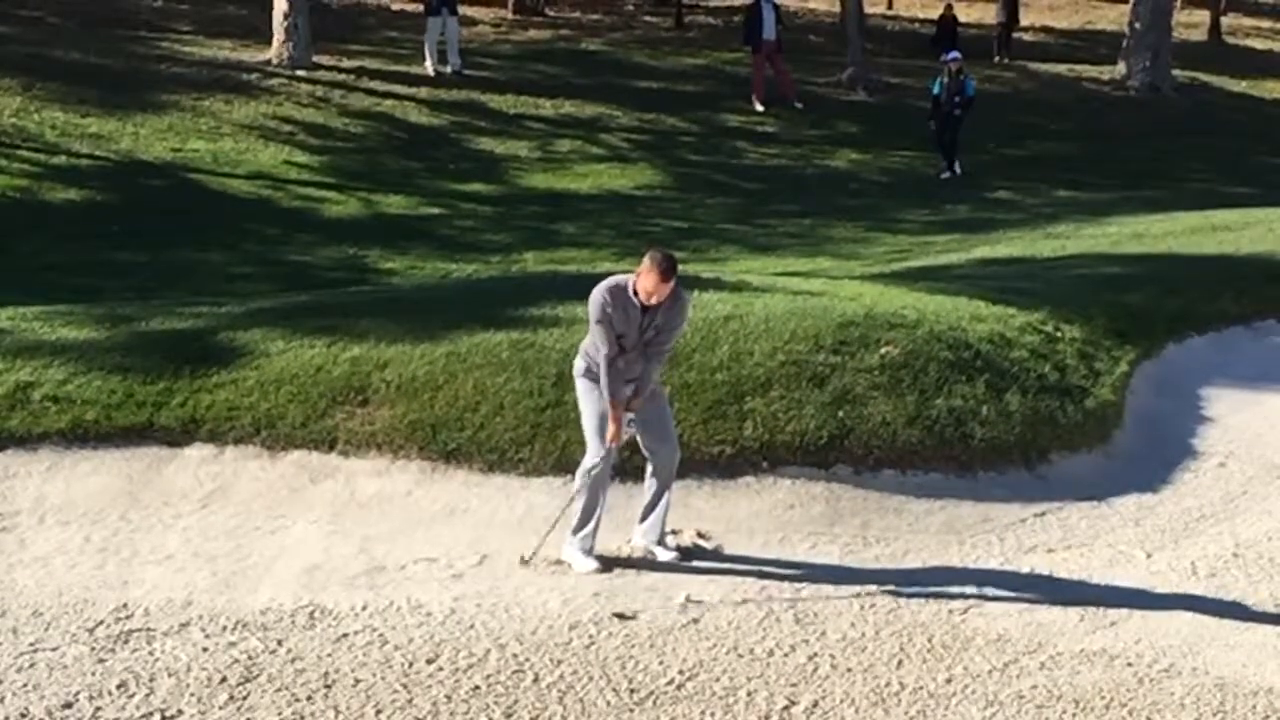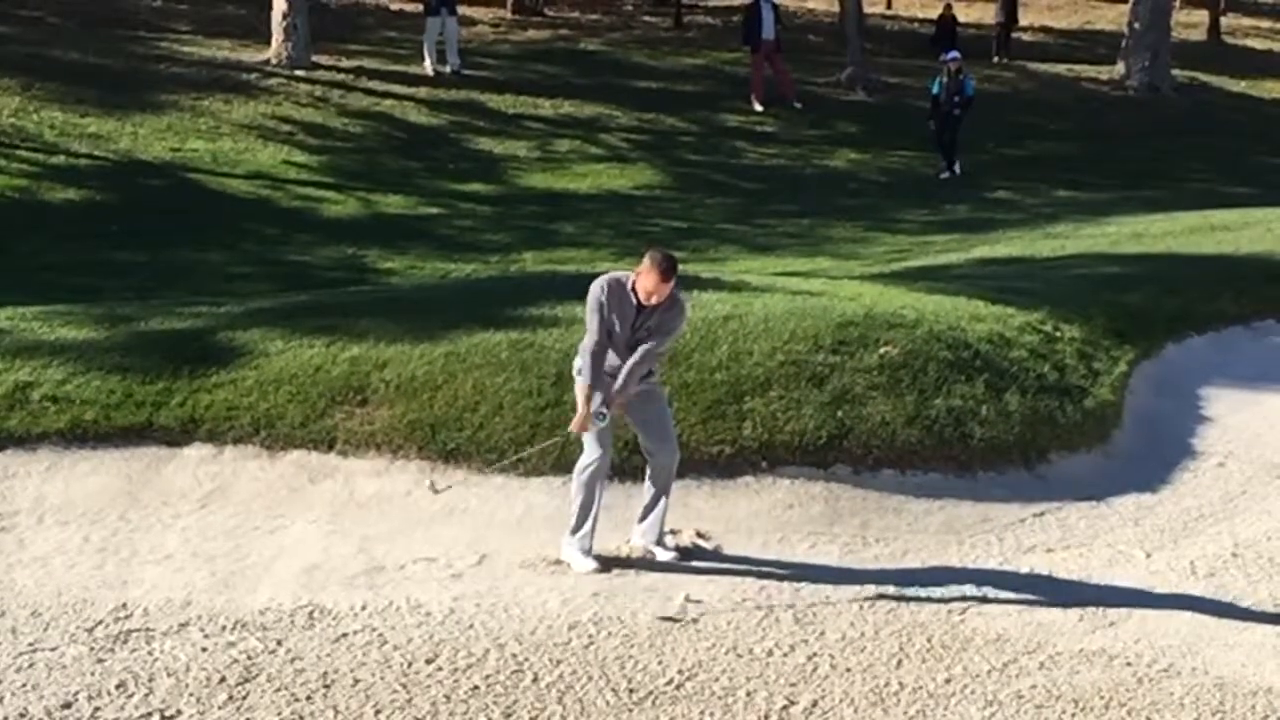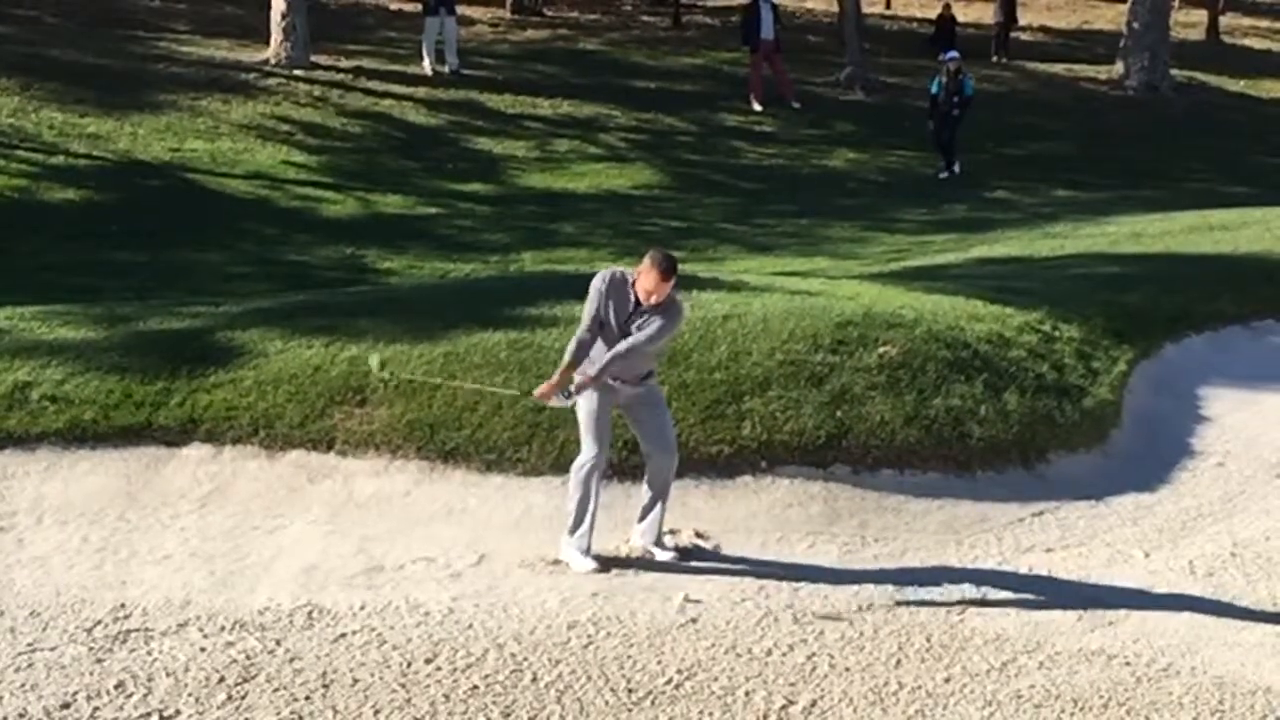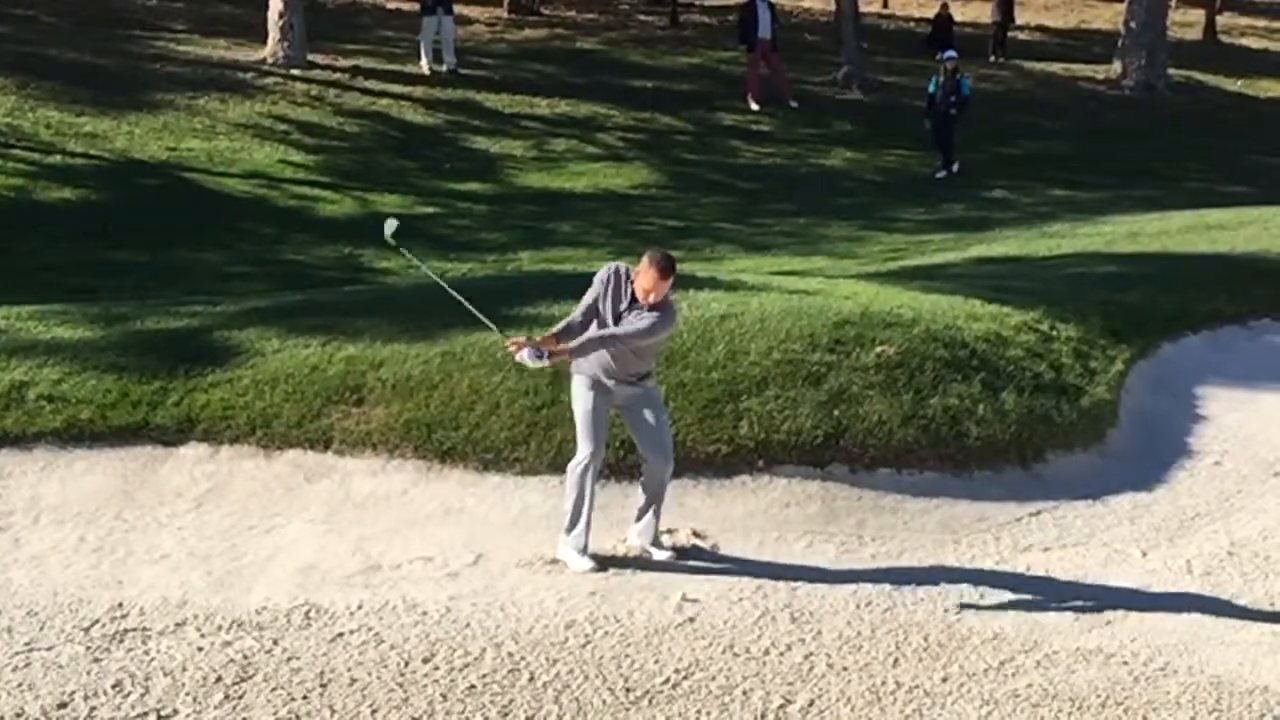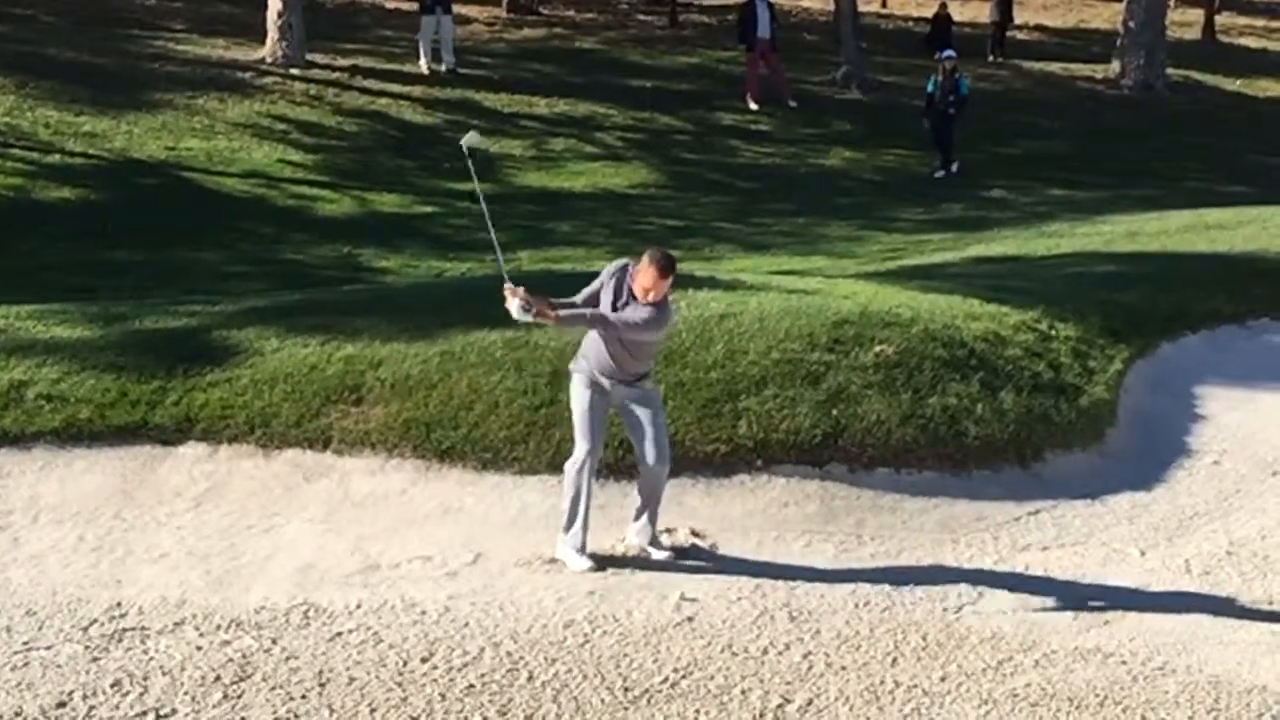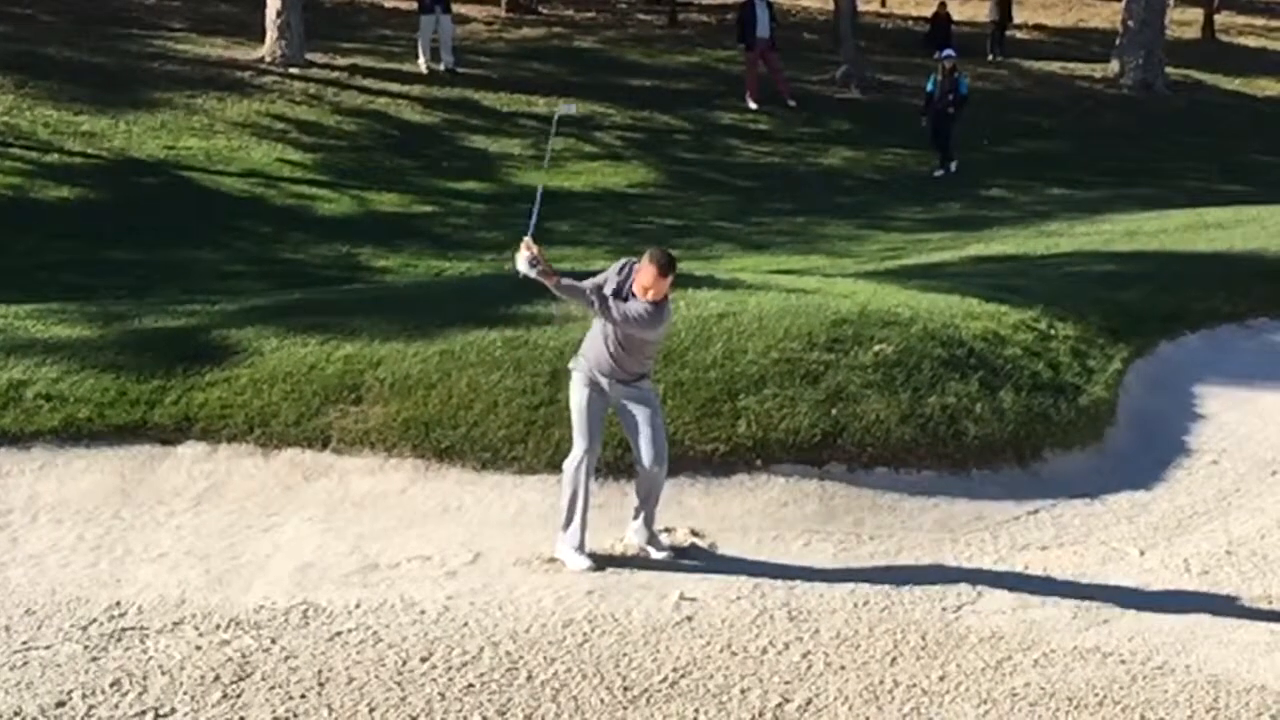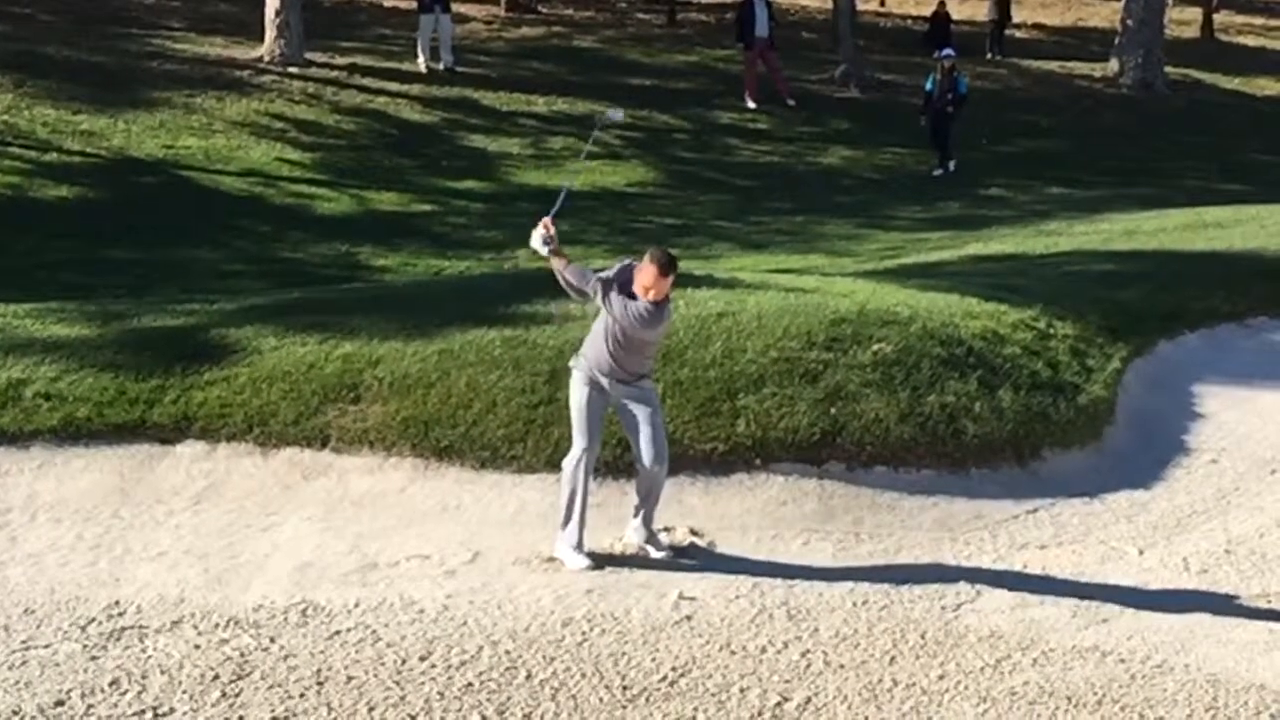
dt=0.3s
person 1, frame 1
left shoulder: (677, 304)
right shoulder: (605, 296)
left elbow: (654, 356)
right elbow: (607, 358)
left wrist: (635, 407)
right wrist: (613, 416)
left hip: (640, 379)
right hip: (596, 375)
left knee: (666, 451)
right knee: (601, 455)
left ankle: (649, 535)
right ankle: (578, 544)
person 1, frame 2
left shoulder: (675, 309)
right shoulder: (605, 289)
left elbow: (643, 356)
right elbow: (596, 348)
left wrist: (612, 404)
right wrist: (584, 405)
left hip: (640, 381)
right hip: (596, 376)
left knee: (666, 453)
right knee: (597, 454)
left ankle: (647, 534)
right ankle: (575, 544)
person 1, frame 3
left shoulder: (672, 313)
right shoulder: (607, 282)
left elbow: (629, 350)
right elbow: (586, 334)
left wrist: (585, 384)
right wrist: (559, 378)
left hip: (639, 383)
right hip: (590, 373)
left knee: (664, 456)
right knee: (594, 454)
left ankle: (647, 535)
right ankle: (574, 544)
person 1, frame 4
left shoulder: (664, 317)
right shoulder: (612, 275)
left elbow: (610, 339)
right elbow: (581, 319)
left wrist: (560, 353)
right wrist: (542, 338)
left hip: (637, 385)
right hip: (592, 376)
left knee: (661, 459)
right knee: (590, 454)
left ankle: (643, 534)
right ankle: (571, 543)
person 1, frame 5
left shoulder: (659, 316)
right shoulder: (619, 271)
left elbow: (601, 321)
right elbow: (580, 304)
left wrist: (549, 316)
right wrist: (537, 301)
left hip: (635, 386)
right hip: (591, 376)
left knee: (657, 462)
right knee: (587, 453)
left ankle: (642, 533)
right ankle: (570, 542)
person 1, frame 6
left shoulder: (656, 317)
right shoulder: (625, 268)
left elbow: (597, 303)
right elbow: (583, 292)
left wrist: (550, 278)
right wrist: (544, 270)
left hip: (634, 386)
right hip: (589, 375)
left knee: (654, 463)
right knee: (585, 452)
left ankle: (641, 532)
right ankle: (569, 542)
person 1, frame 7
left shoulder: (654, 317)
right shoulder: (627, 269)
left elbow: (600, 291)
right elbow: (582, 291)
left wrist: (560, 259)
right wrist: (554, 255)
left hip: (634, 386)
right hip: (590, 374)
left knee: (655, 461)
right knee: (584, 450)
left ankle: (641, 530)
right ankle: (568, 541)
